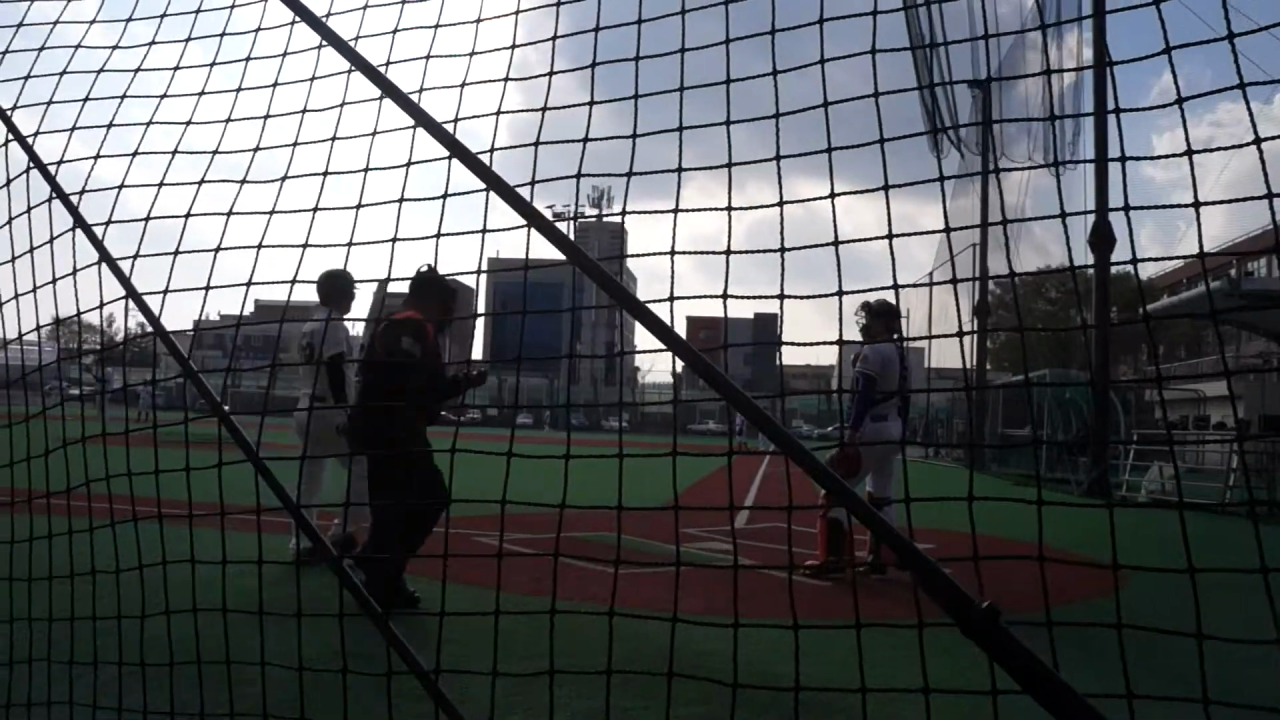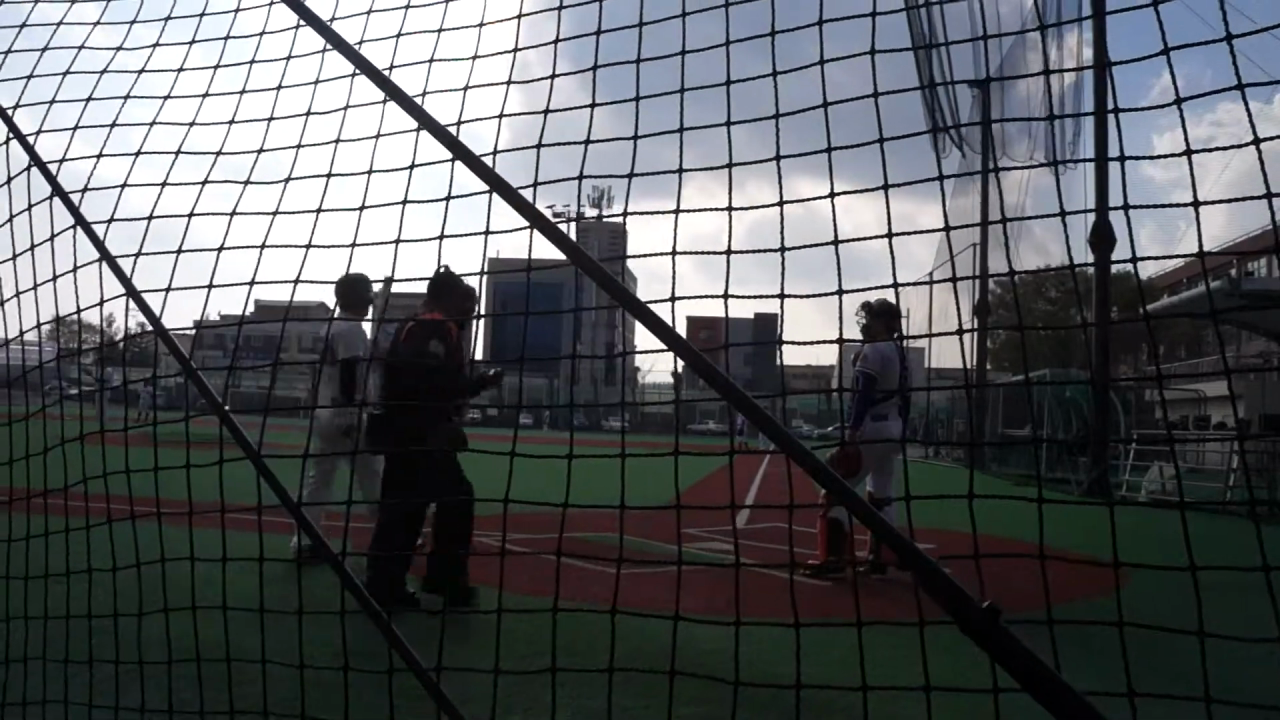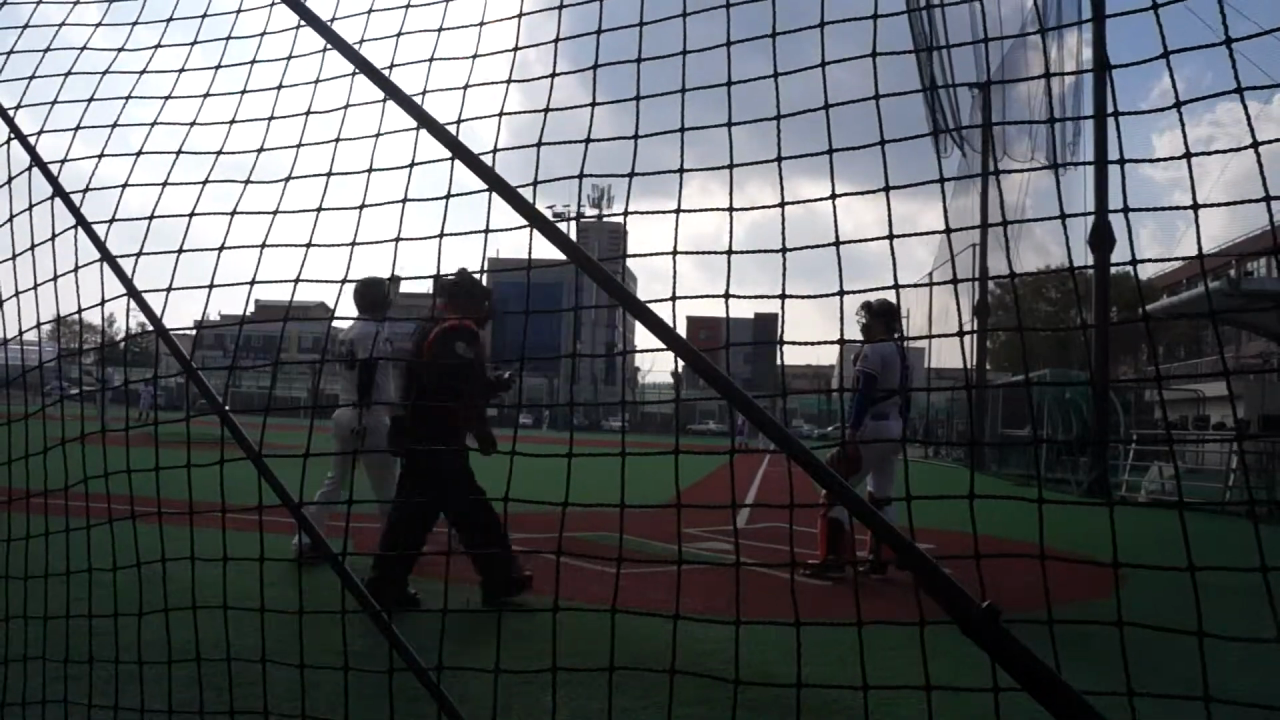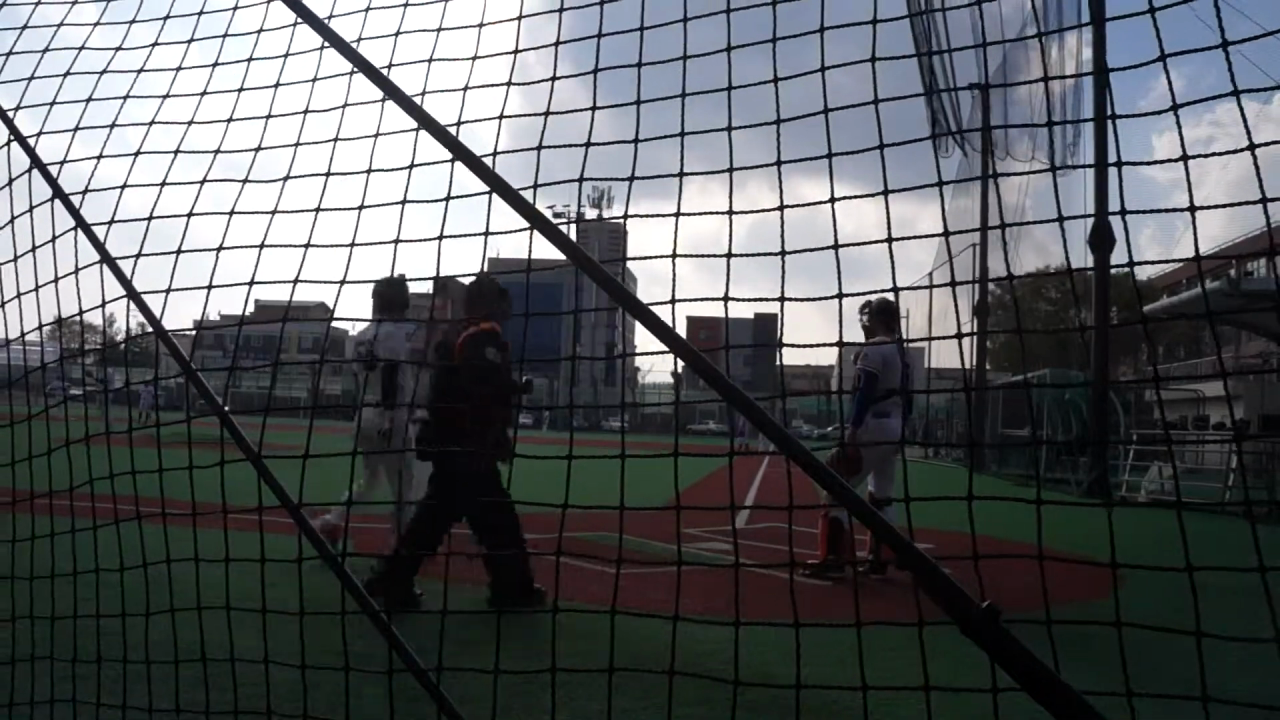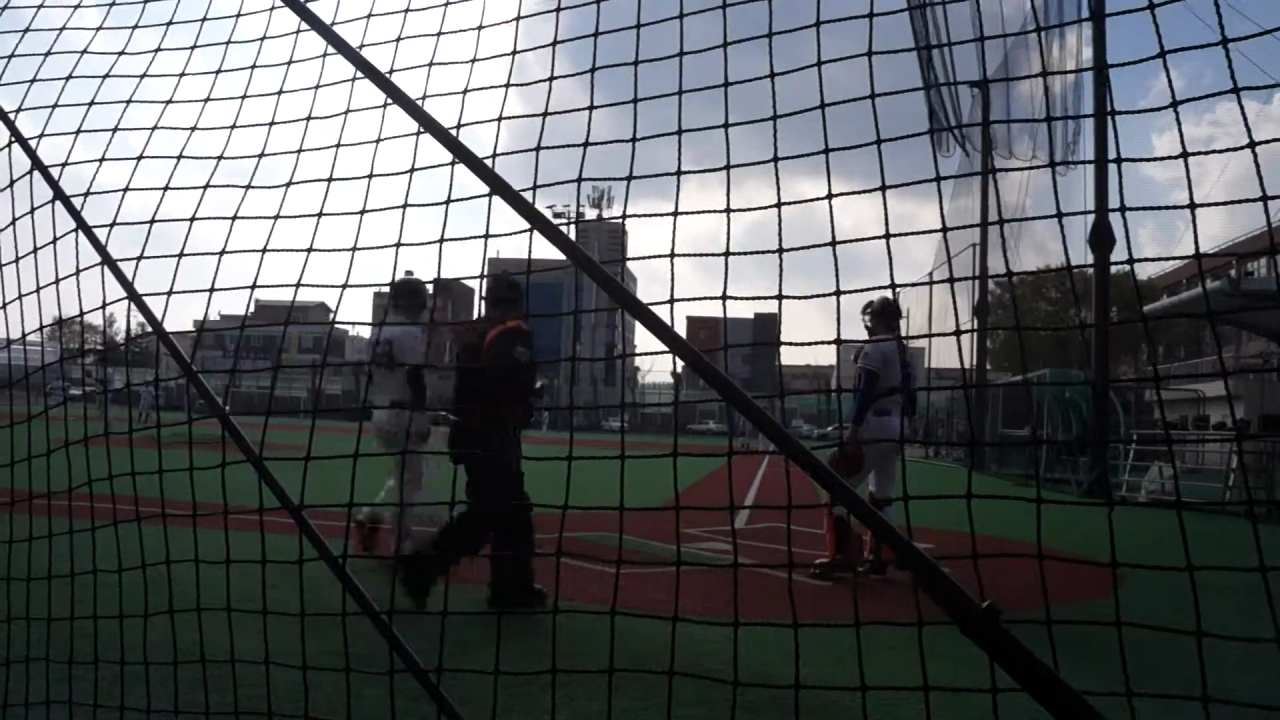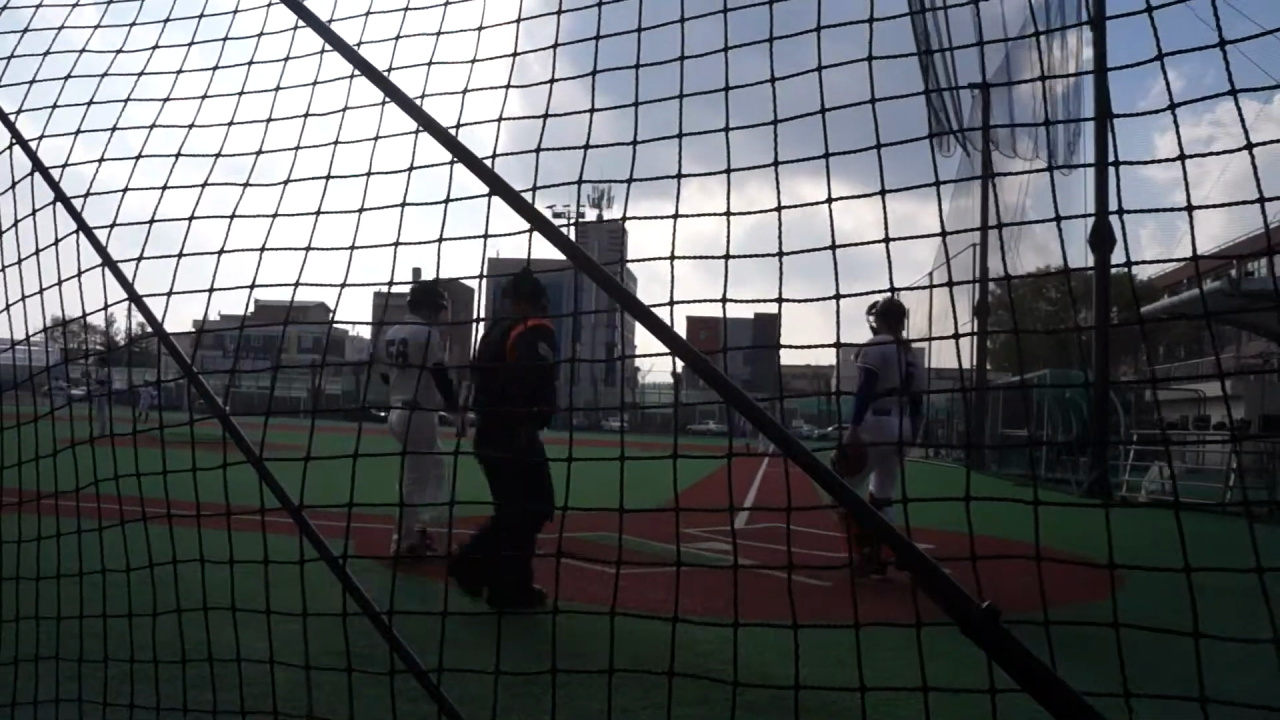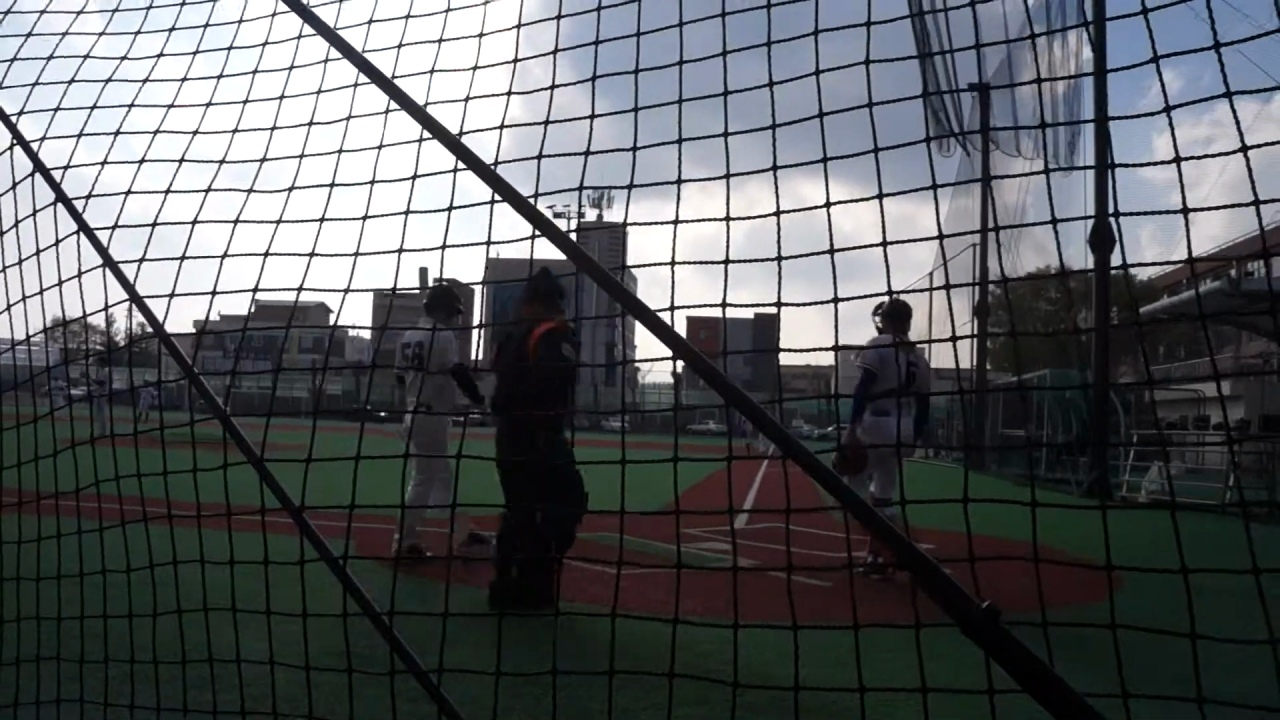
dt=0.1s
person 1, frame 1
left shoulder: (412, 328)
right shoulder: (411, 327)
left elbow: (427, 385)
right elbow: (396, 383)
left wrist: (465, 382)
right wrist: (410, 429)
left hip: (400, 435)
right hip: (391, 434)
left knee: (433, 496)
right knee: (397, 508)
left ankle: (377, 568)
right ankle: (382, 586)
person 1, frame 2
left shoulder: (427, 328)
right shoulder: (434, 328)
right elbow: (426, 384)
left wrist: (481, 382)
right wrist: (447, 426)
left hip: (419, 435)
right hip: (413, 434)
left knee: (457, 495)
right knee: (404, 508)
left ankle: (446, 576)
right ankle: (384, 585)
person 1, frame 3
left shoulder: (435, 331)
right shoulder: (459, 334)
right elbow: (456, 388)
left wrist: (496, 385)
right wrist: (479, 428)
left hip: (425, 435)
right hip: (438, 438)
left knee: (472, 507)
right knee: (417, 512)
left ankle: (501, 579)
right ankle: (387, 583)
person 1, frame 4
left shoulder: (456, 335)
right shoulder: (486, 338)
right elbow: (482, 390)
left wrist: (512, 390)
right wrist: (498, 434)
left hip: (448, 439)
right hip: (464, 443)
left knee: (494, 511)
left ankle: (512, 584)
right ankle: (392, 582)
person 1, frame 5
left shoulder: (474, 335)
right shoulder: (512, 335)
right elbow: (509, 387)
left wrist: (530, 394)
right wrist: (510, 432)
left hip: (469, 435)
right hip: (493, 439)
left knee: (489, 512)
right knee: (509, 512)
left ankle: (513, 586)
right ankle: (426, 564)
person 1, frame 6
left shoulder: (494, 333)
right shoulder: (536, 332)
right elbow: (531, 385)
right wrist: (527, 429)
left hip: (491, 433)
right hip: (515, 436)
left knee: (516, 509)
right knee: (533, 507)
left ankle: (508, 583)
person 1, frame 7
left shoulder: (511, 335)
right shoulder: (555, 332)
right elbow: (557, 386)
right wrist: (556, 432)
left hip: (508, 435)
right hip: (540, 437)
left knee: (520, 511)
right knee: (567, 506)
left ankle: (509, 587)
right ankle: (534, 584)
person 2, frame 1
left shoulder: (309, 327)
right shoulder: (334, 327)
right elbow: (335, 371)
right wrist: (342, 412)
left hip: (304, 409)
right hip: (328, 411)
left knee: (308, 479)
right knee: (357, 474)
left ankle: (300, 542)
right ankle: (343, 531)
person 2, frame 2
left shoulder: (331, 328)
right shoulder: (352, 330)
right elbow: (349, 373)
right wrist: (352, 414)
left hip: (324, 412)
right hip: (346, 413)
left knee: (318, 480)
right knee: (372, 477)
left ankle: (303, 542)
person 2, frame 3
left shoulder: (347, 334)
right shoulder: (374, 332)
right elbow: (367, 375)
right wrist: (362, 416)
left hip: (343, 415)
right hip: (370, 416)
left knee: (335, 483)
right knee: (387, 483)
left ankle: (307, 539)
person 2, frame 4
left shoulder: (362, 335)
right shoulder: (394, 331)
right elbow: (390, 375)
right wrist: (387, 419)
left hip: (364, 413)
right hip: (390, 416)
left knee: (368, 480)
right knee: (401, 482)
left ankle: (331, 524)
person 2, frame 5
left shoulder: (378, 333)
right shoulder: (412, 333)
left elbow: (372, 373)
right elbow: (416, 378)
right wrist: (424, 420)
left hip: (379, 413)
right hip: (405, 415)
left knee: (402, 478)
right knee: (410, 480)
left ankle: (371, 518)
right ankle: (401, 541)
person 2, frame 6
left shoulder: (390, 333)
right shoulder: (427, 333)
left elbow: (385, 375)
right elbow: (440, 377)
right wrist: (457, 412)
left hip: (396, 414)
right hip: (418, 415)
left knee: (431, 475)
right knee: (416, 480)
left ankle: (416, 531)
right ankle: (405, 542)
person 2, frame 7
left shoulder: (407, 338)
right shoulder: (443, 336)
left elbow: (402, 378)
right elbow: (460, 376)
right wrist: (482, 404)
left hip: (413, 416)
right hip: (432, 418)
left knee: (443, 479)
right knee: (422, 483)
left ankle: (462, 534)
right ankle: (404, 543)
person 3, frame 1
left shoulder: (873, 349)
right shoulder: (900, 354)
left elbow: (864, 395)
right elbow: (904, 400)
left wrist: (851, 433)
left hip: (872, 429)
right hip: (893, 430)
right knee: (881, 497)
left ankle: (834, 558)
right ankle: (878, 558)
person 3, frame 2
left shoulder: (873, 349)
right shoulder: (900, 354)
left elbow: (864, 395)
right elbow: (905, 399)
left wrist: (851, 433)
left hip: (872, 429)
right hip: (894, 429)
right knee: (882, 497)
left ankle: (834, 558)
right ankle: (879, 558)
person 3, frame 3
left shoulder: (873, 348)
right shoulder: (901, 353)
left elbow: (864, 394)
left wrist: (851, 432)
left hip: (873, 428)
right hip: (894, 429)
right knee: (882, 497)
left ankle: (834, 558)
right ankle: (878, 558)
person 3, frame 4
left shoulder: (874, 347)
right shoulder: (902, 353)
left elbow: (865, 392)
left wrist: (852, 431)
left hip: (875, 427)
right hip: (895, 428)
right knee: (882, 497)
left ankle: (834, 558)
right ankle: (878, 558)
person 3, frame 5
left shoulder: (874, 346)
right shoulder: (904, 353)
left elbow: (866, 390)
right elbow: (910, 401)
left wrist: (853, 428)
left hip: (874, 427)
right hip: (897, 429)
right knee: (882, 497)
left ankle: (842, 558)
right ankle: (876, 558)
person 3, frame 6
left shoulder: (876, 346)
right shoulder: (910, 354)
left elbow: (865, 389)
right elbow: (916, 402)
left wrist: (854, 427)
right wrist: (910, 434)
left hip: (876, 425)
right hip: (902, 428)
right knee: (881, 496)
left ankle: (869, 551)
right ankle: (876, 558)
person 3, frame 7
left shoulder: (878, 345)
right shoulder: (917, 357)
left elbow: (863, 388)
right elbow: (923, 403)
left wrist: (852, 427)
right wrist: (915, 437)
left hip: (877, 424)
right hip: (905, 429)
left knee: (856, 490)
right knee: (882, 496)
right ankle: (878, 558)
